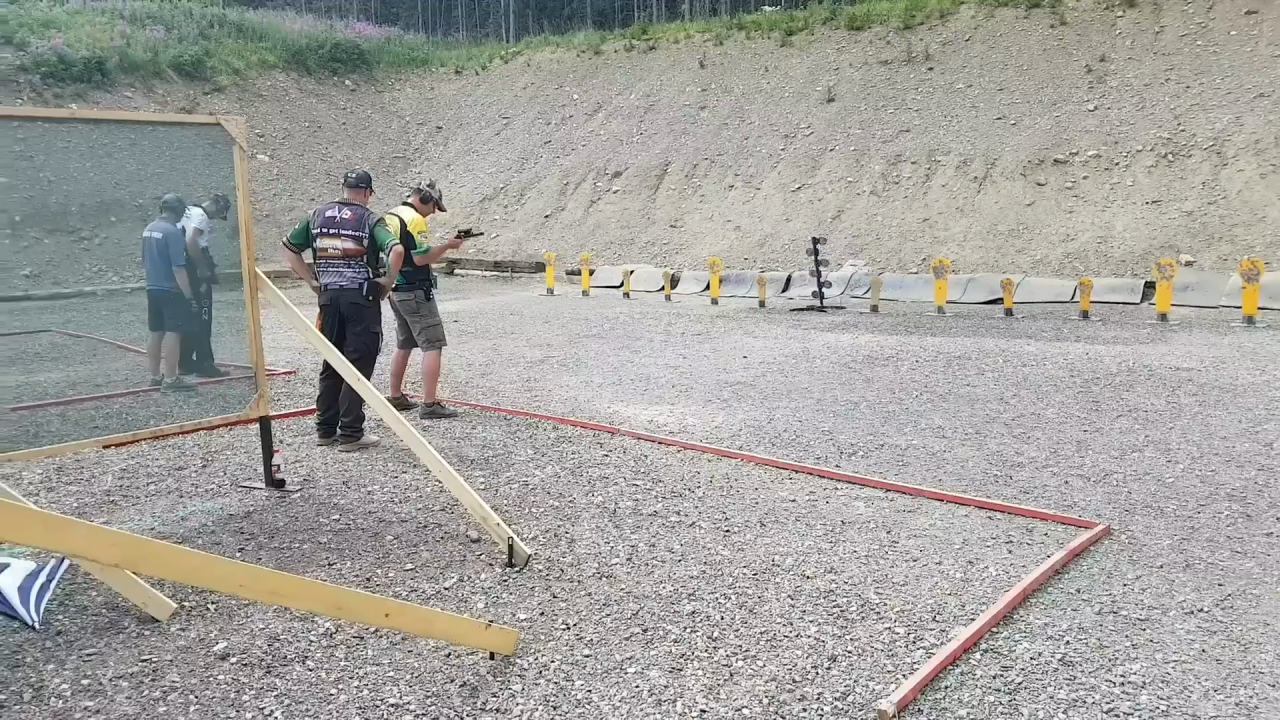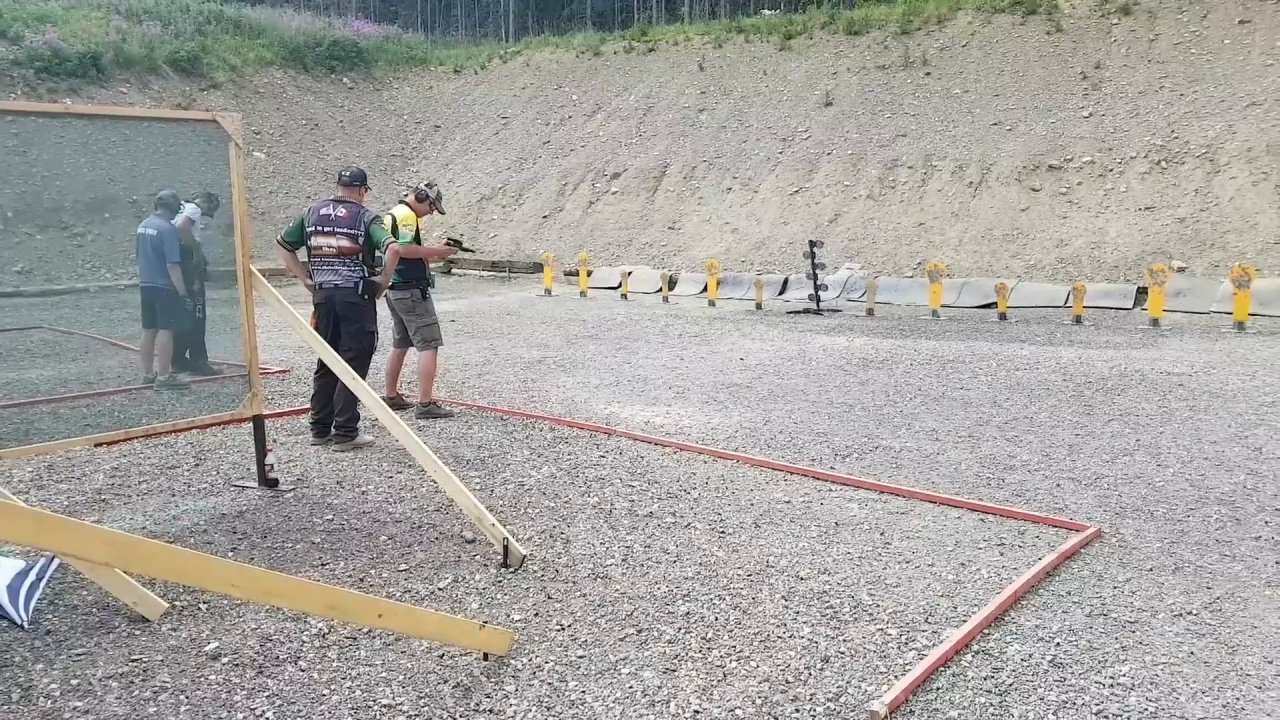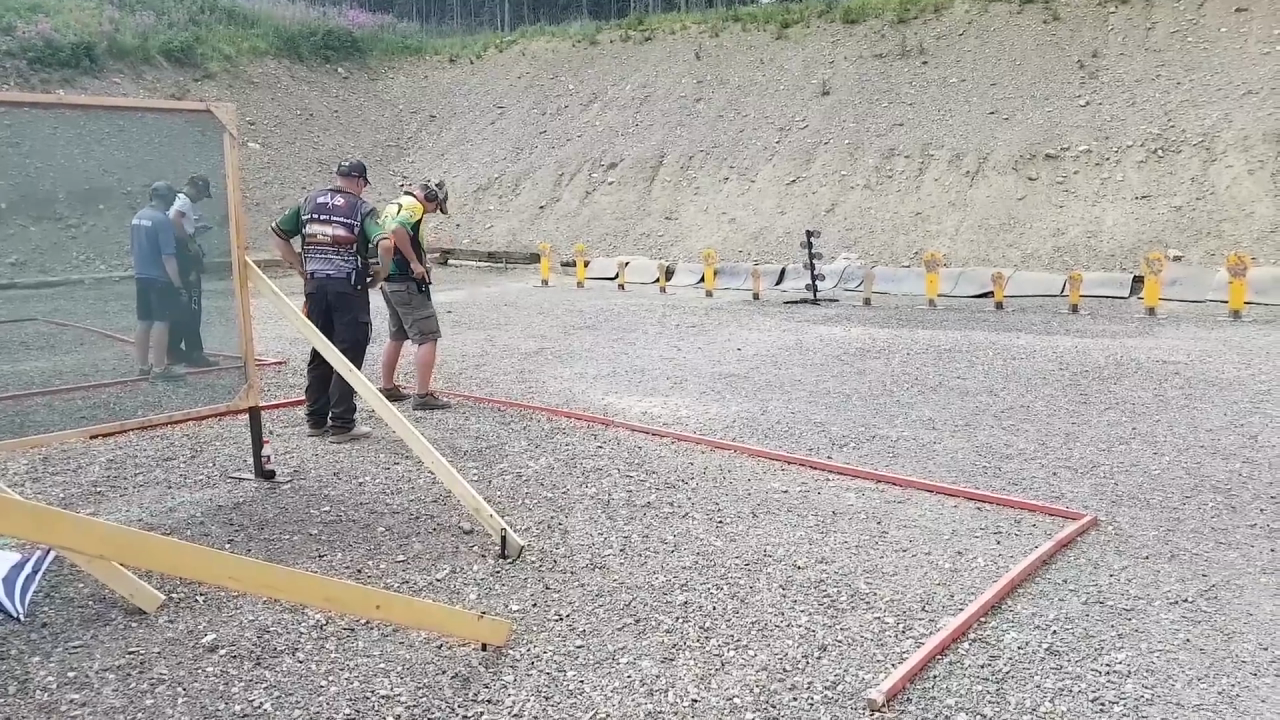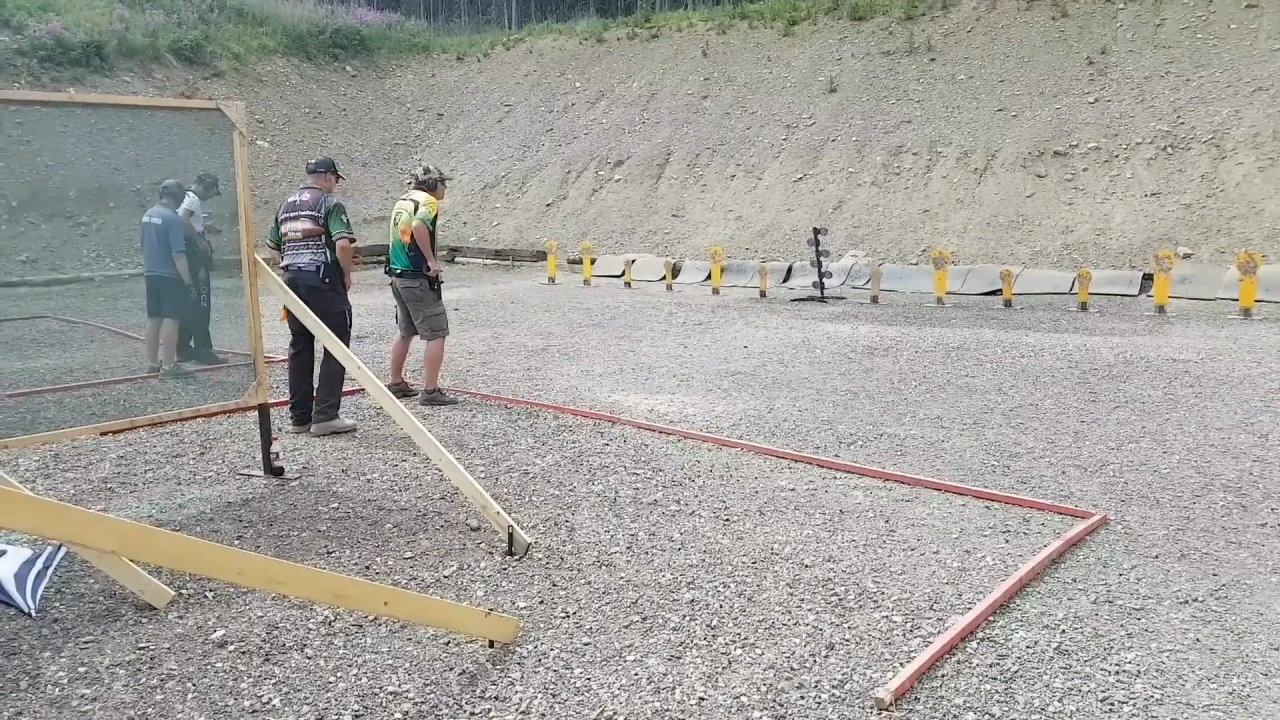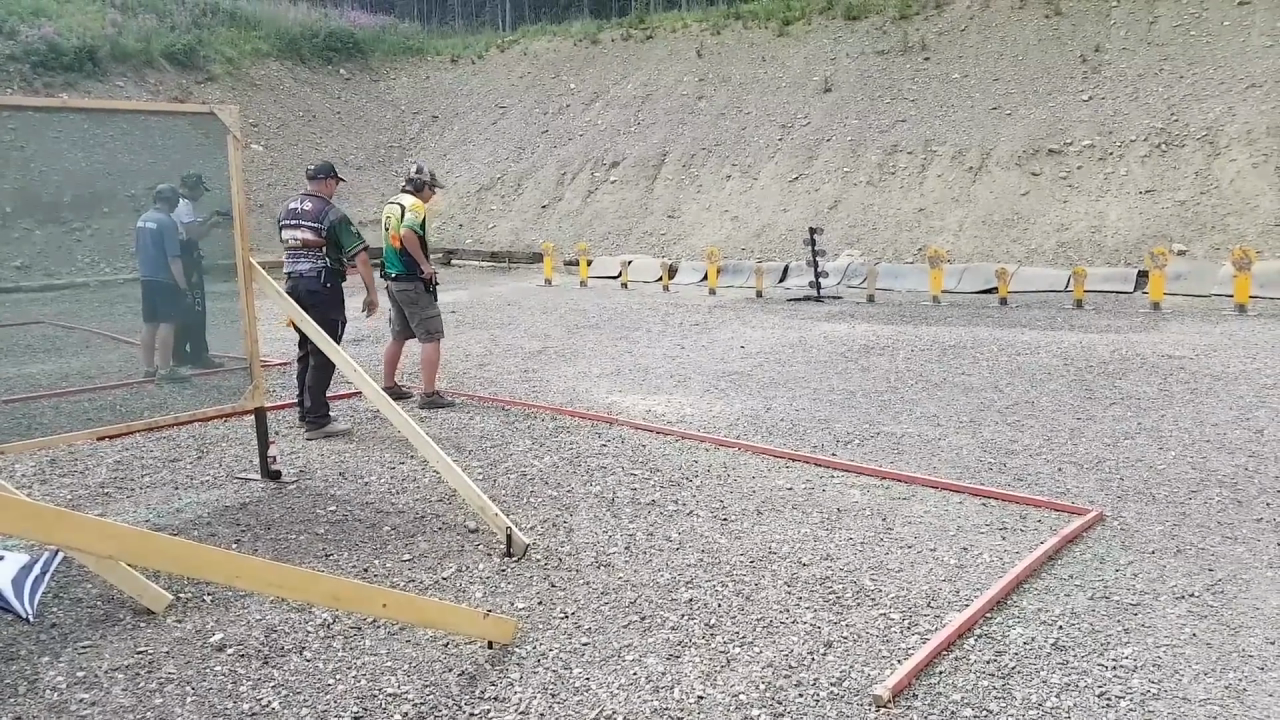
dt=1s
person 1, frame 1
left shoulder: (317, 216)
right shoulder: (369, 219)
left elbow: (289, 248)
left wrist: (312, 281)
right wrist: (388, 282)
left hip: (329, 296)
right hip: (361, 297)
left knee: (332, 363)
right knee: (359, 365)
left ankle: (326, 429)
right ankle: (350, 433)
person 1, frame 2
left shoulder: (311, 213)
right shoulder: (365, 217)
left elbow: (283, 245)
right elbow: (393, 247)
left wrist: (306, 279)
right wrist: (383, 280)
left hip: (323, 295)
right hip: (355, 296)
left knee: (326, 362)
right knee: (354, 364)
left ankle: (320, 429)
right ankle: (345, 433)
person 1, frame 3
left shoulder: (308, 202)
right shoulder: (362, 208)
left elbow: (277, 234)
right elbow: (384, 243)
left wrist: (300, 266)
right wrist: (379, 273)
left hip: (315, 286)
right hip: (348, 287)
left knee: (319, 353)
right knee: (349, 355)
left ankle: (316, 420)
right ankle: (341, 424)
person 1, frame 4
left shoulder: (285, 205)
right shoulder: (330, 203)
left elbow: (275, 250)
right elbow: (344, 245)
right wrist: (347, 275)
left hip: (291, 280)
right hip: (322, 280)
left knee: (300, 348)
left ankle: (300, 417)
right ankle: (324, 415)
person 1, frame 5
left shoulder: (287, 209)
right shoulder: (332, 214)
right elbow: (360, 256)
right wrist: (371, 293)
left hip: (293, 284)
right hip: (322, 287)
left knee: (306, 350)
right knee: (322, 354)
left ankle: (306, 411)
right ankle: (316, 420)
person 2, frame 1
left shoulder: (391, 216)
right shoulder: (415, 219)
right elbow: (420, 258)
left wrist: (434, 251)
right wrist: (447, 246)
left hip: (396, 290)
right hip: (415, 292)
left knee: (404, 345)
right knee: (433, 346)
left ankle: (395, 397)
right ankle: (430, 404)
person 2, frame 2
left shoulder: (392, 214)
right shoulder: (407, 215)
right elbow: (404, 249)
left wrist: (433, 252)
right wrist: (434, 251)
left hip: (395, 290)
right hip: (412, 290)
left knee: (400, 344)
right knee: (428, 346)
left ankle: (391, 396)
right ankle: (425, 404)
person 2, frame 3
left shoulder: (393, 205)
right shoulder: (413, 205)
right elbow: (398, 230)
right wrist: (415, 262)
left hip: (389, 281)
right hip: (408, 283)
left knee: (396, 337)
right knee: (427, 338)
left ankle: (388, 388)
right ankle: (422, 396)
person 2, frame 4
left shoulder: (402, 201)
right shoulder: (428, 201)
right elbow: (419, 226)
right wrist: (431, 260)
left hip: (398, 276)
right hip: (418, 278)
left knee: (405, 332)
right knee: (436, 334)
left ankle: (396, 383)
right ankle: (430, 391)
person 2, frame 5
left shoulder: (391, 203)
right shoulder: (414, 204)
right elbow: (407, 233)
right wrist: (424, 264)
left hip: (393, 280)
right hip: (413, 282)
left knee: (398, 336)
right knee: (431, 337)
left ankle: (389, 386)
right ankle: (429, 394)
person 3, frame 1
left shoulder: (148, 229)
right shoulder: (172, 232)
right elbow: (178, 268)
right wrist: (189, 295)
left hip: (152, 289)
right hip: (170, 291)
left knee: (155, 333)
right knee: (172, 334)
left ankle: (156, 376)
right ankle: (170, 379)
person 3, frame 2
left shoulder: (143, 226)
right shoulder: (167, 229)
right elbow: (172, 265)
right wrist: (183, 293)
left hip: (146, 286)
right hip: (164, 288)
left knee: (148, 331)
right knee: (165, 331)
left ankle: (148, 374)
right ankle: (163, 377)
person 3, frame 3
left shoulder: (137, 217)
right shoulder: (162, 220)
left elbow: (133, 249)
right elbow: (168, 256)
right wrist: (178, 284)
left hip: (141, 277)
right hip: (159, 279)
left knee: (144, 322)
right knee: (161, 323)
left ankle: (143, 366)
right ankle: (159, 369)
person 3, frame 4
left shoulder: (147, 215)
right shoulder: (172, 218)
left elbow: (143, 246)
right elbow: (178, 254)
right wrist: (188, 281)
left hip: (151, 275)
right hip: (169, 277)
left knee: (153, 319)
right knee: (170, 320)
left ankle: (153, 363)
right ankle: (168, 367)
person 3, frame 5
left shoulder: (142, 220)
right shoulder: (167, 222)
left elbow: (138, 251)
right elbow: (173, 258)
right wrist: (183, 285)
left hip: (146, 279)
right hip: (164, 281)
left knee: (149, 324)
right knee: (166, 324)
left ankle: (149, 368)
right ankle: (164, 371)
person 4, frame 1
left shoulder: (189, 211)
right shoulder: (201, 216)
left elbow: (186, 240)
right elbow: (191, 241)
right wrist: (201, 267)
left hip: (185, 271)
right hip: (196, 272)
right knee: (202, 318)
left ankle: (186, 362)
right ankle: (205, 364)
person 4, frame 2
left shoulder: (181, 208)
right shoulder: (194, 209)
right elbow: (181, 227)
right wrist: (197, 249)
right hip: (189, 265)
right knee: (195, 315)
left ankle: (178, 359)
right ankle: (198, 362)
person 4, frame 3
left shoulder: (177, 200)
right shoulder: (184, 201)
right elbow: (174, 221)
left wrist: (195, 228)
right wrist: (191, 243)
left hip: (176, 258)
right hip: (185, 257)
left knee: (178, 306)
right knee: (191, 306)
left ankle: (174, 351)
right ankle: (194, 353)
person 4, frame 4
left shoulder: (186, 198)
right shoulder: (193, 200)
right elbow: (182, 221)
left wrist: (202, 230)
right wrist: (200, 239)
left hip: (187, 258)
right hip: (194, 258)
right knee: (200, 305)
left ankle: (184, 348)
right ankle: (203, 351)
person 4, frame 5
left shoulder: (175, 204)
right shoulder: (184, 205)
right elbow: (195, 235)
left wrist: (207, 221)
right wrist: (211, 224)
left hip: (179, 263)
right hip: (188, 263)
right knee: (195, 310)
left ankle: (180, 354)
right ankle: (199, 355)
